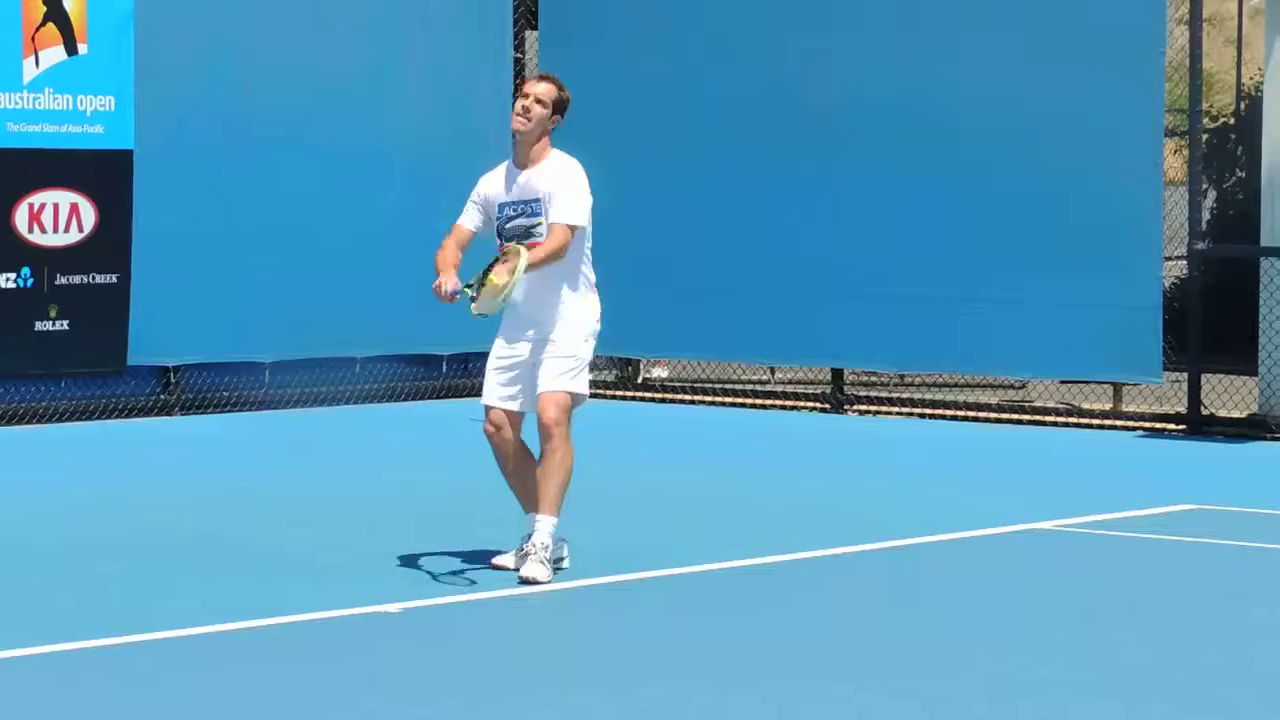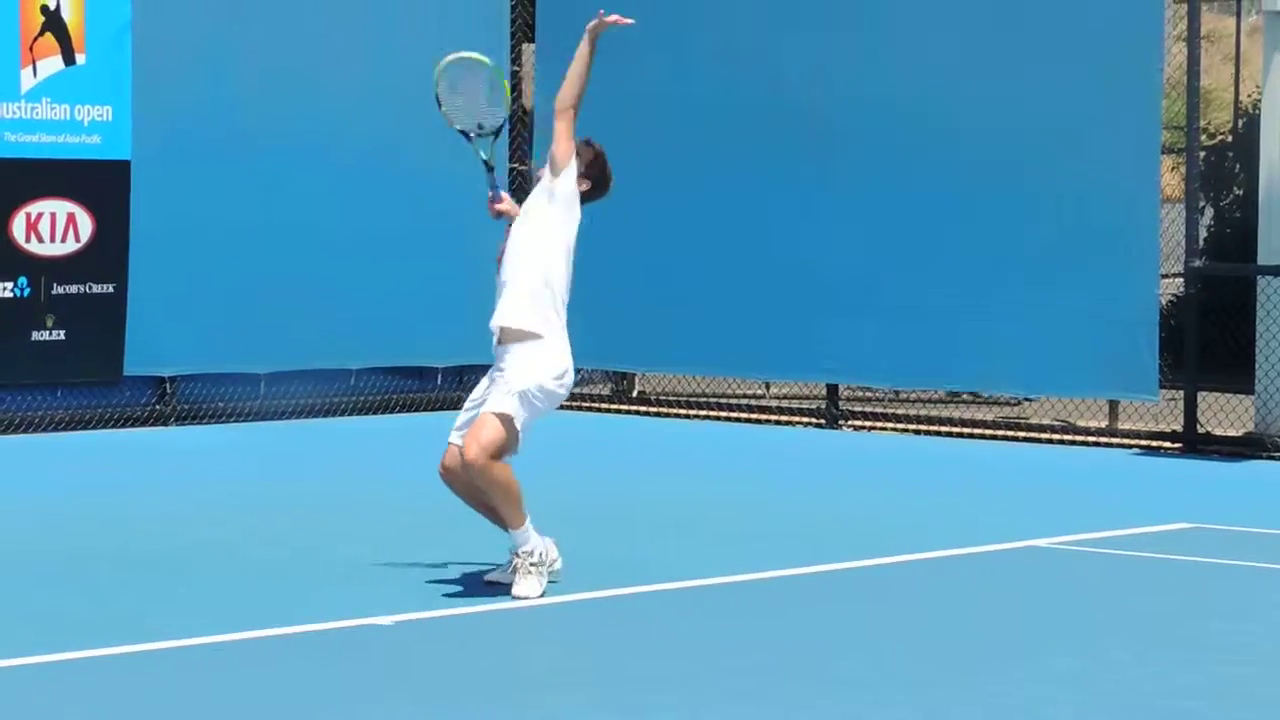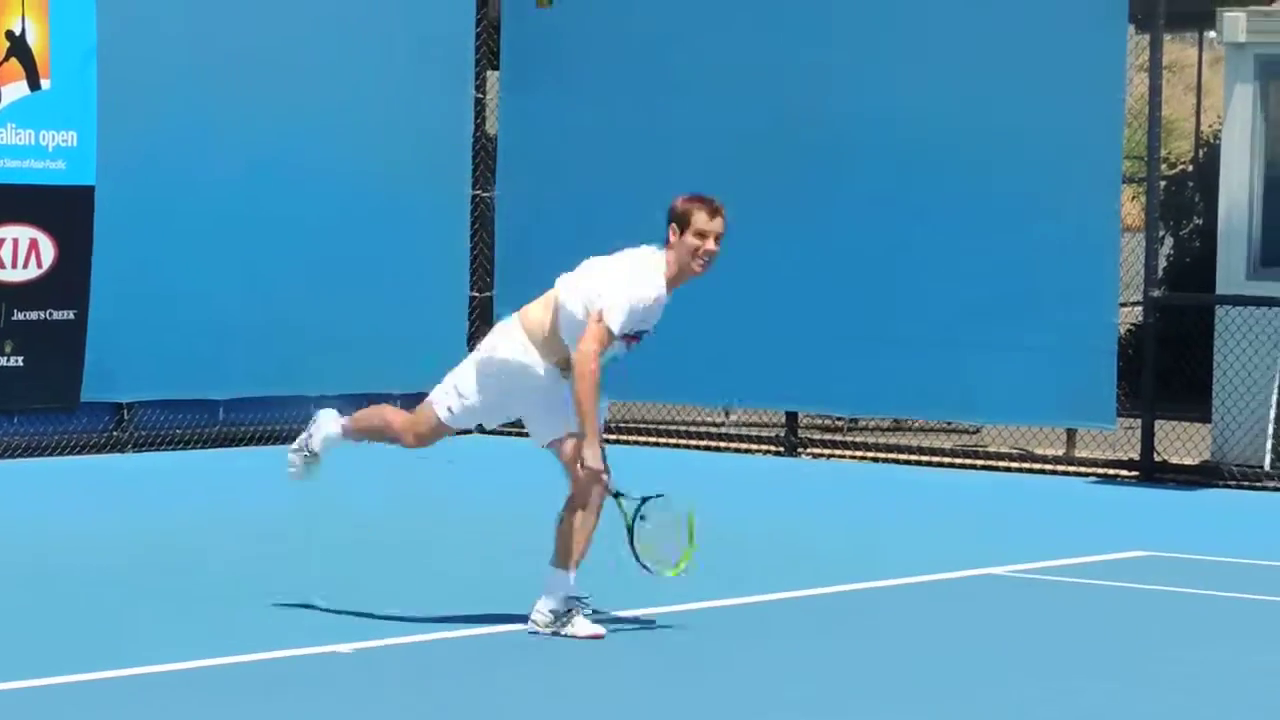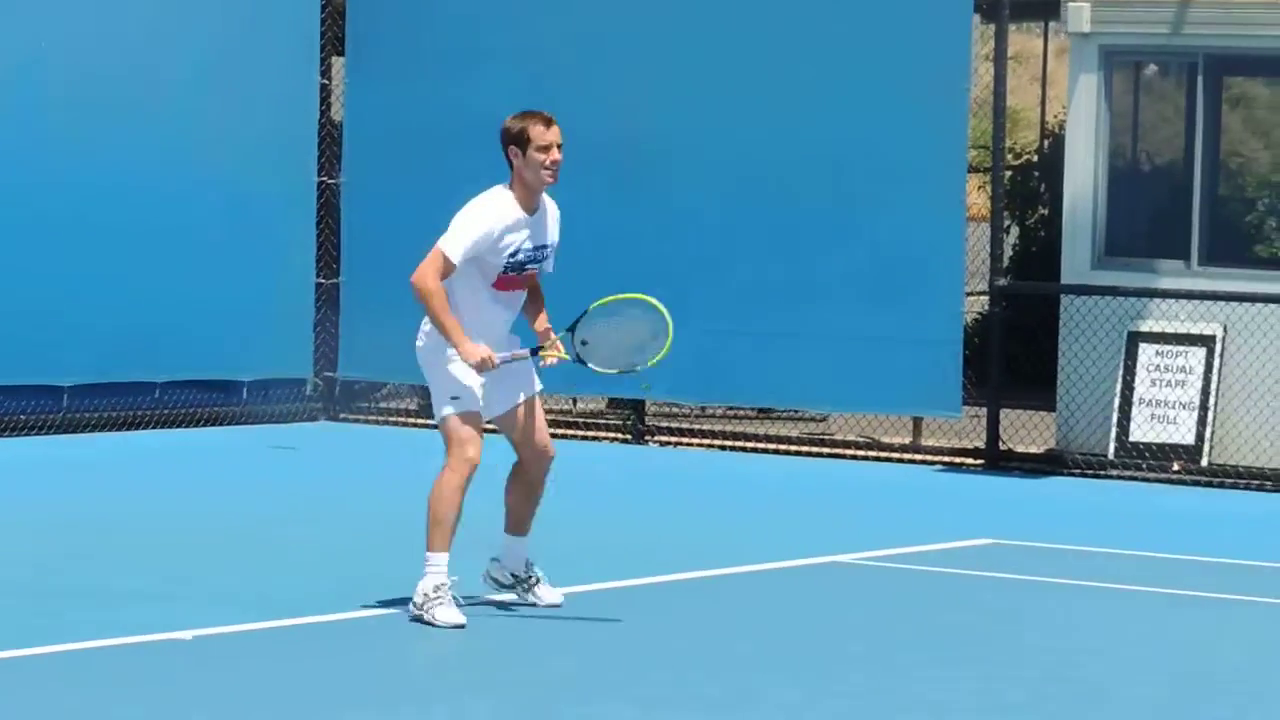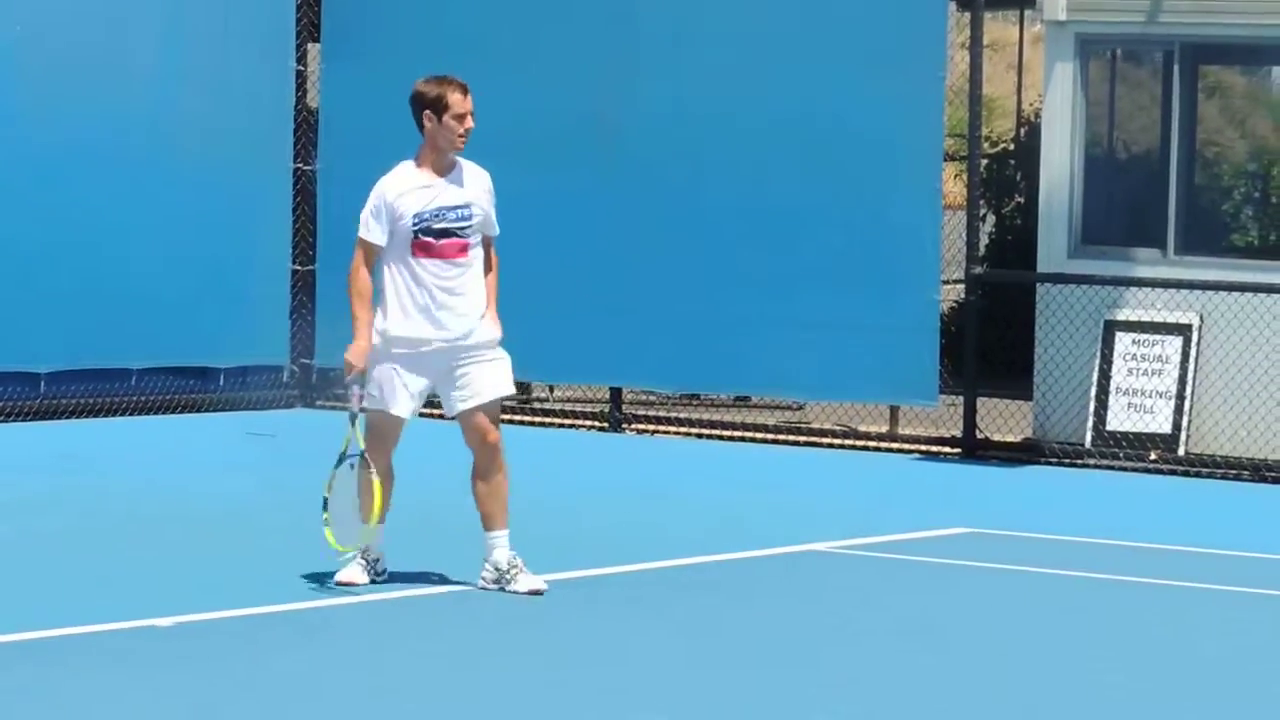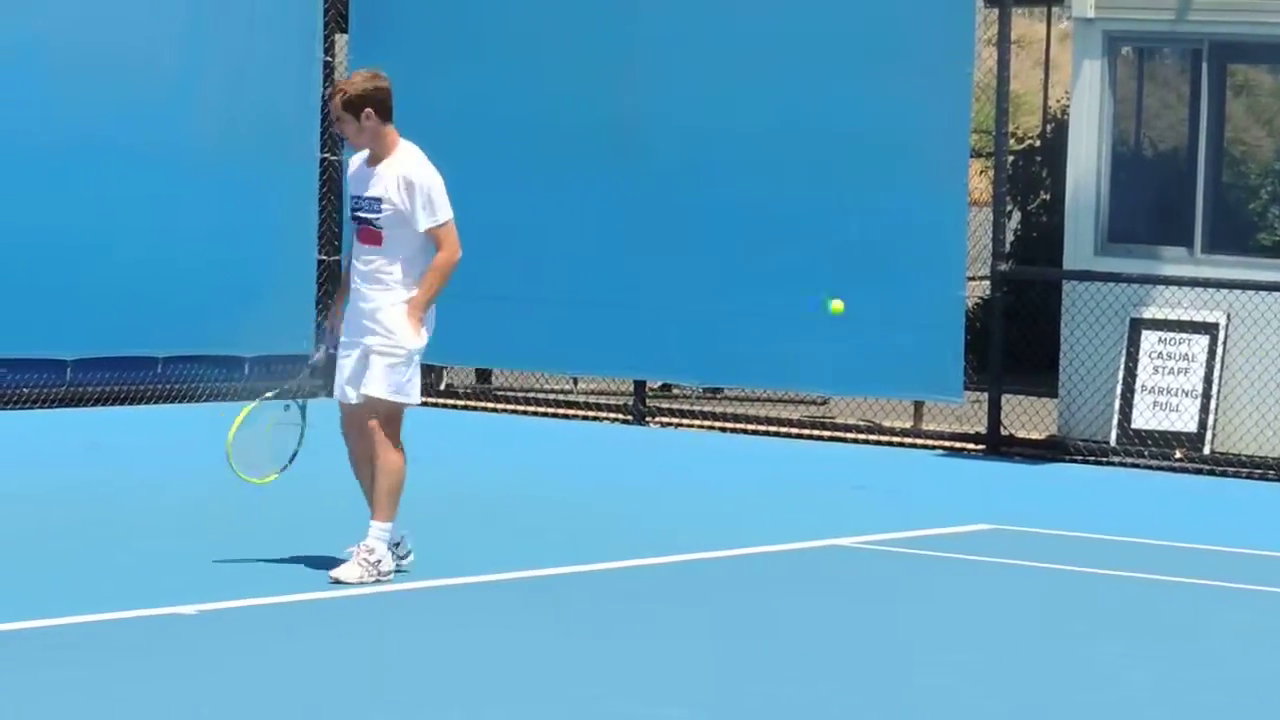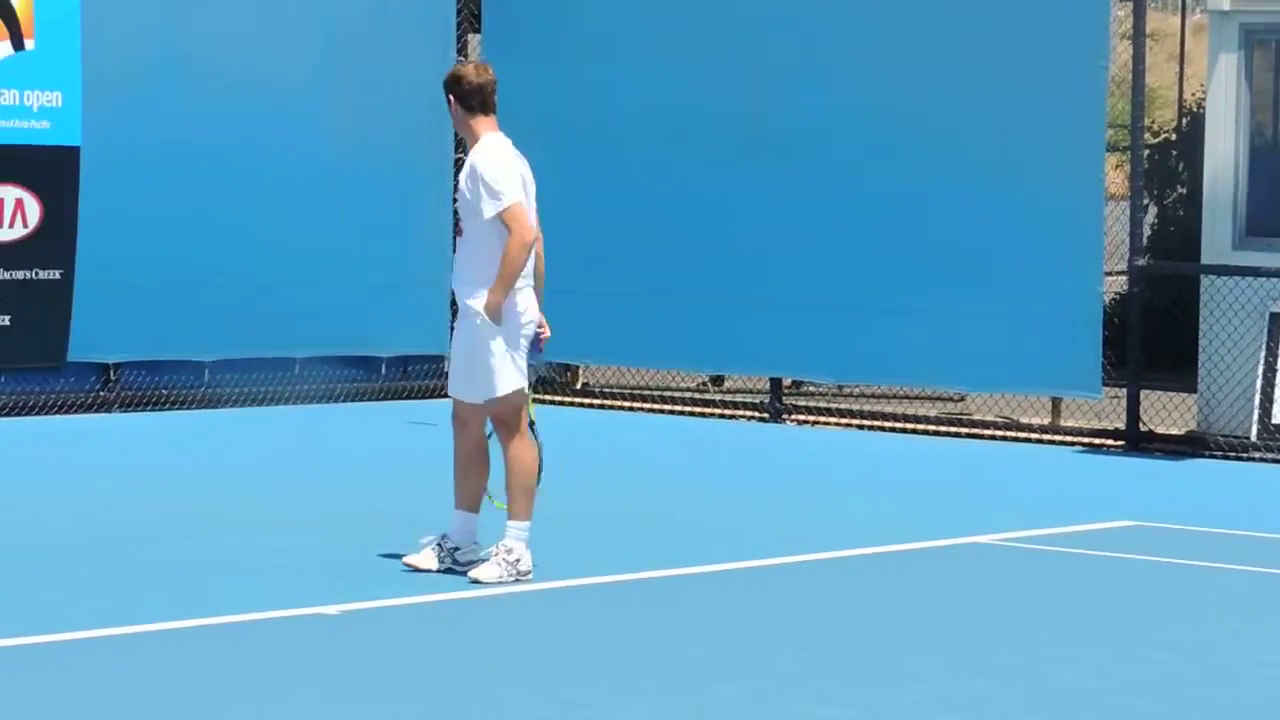
dt=0.7s
person 1, frame 1
left shoulder: (566, 171)
right shoulder: (492, 183)
left elbow: (560, 243)
right elbow: (455, 242)
right wrist: (447, 273)
left hip: (567, 321)
right hip: (516, 326)
left knee: (552, 418)
right knee: (499, 425)
left ankle: (544, 543)
right ankle: (541, 535)
person 1, frame 2
left shoulder: (558, 199)
right shoulder: (544, 218)
left elbow: (564, 109)
left wrist: (590, 37)
right wrist: (516, 217)
left hip: (535, 360)
right hip: (507, 363)
left knee: (476, 453)
right knee: (454, 468)
left ankle: (533, 549)
right ankle: (530, 548)
person 1, frame 3
left shoulder: (657, 285)
right shoulder: (642, 286)
right elbow: (586, 361)
right wrist: (591, 439)
left hip: (559, 379)
right hip: (512, 360)
left knee: (592, 482)
right knee: (414, 431)
left ankle: (556, 604)
right ankle: (331, 428)
person 1, frame 4
left shoulder: (549, 213)
right shoulder: (486, 215)
right elbow: (423, 278)
left wrist: (542, 327)
right wrist: (462, 344)
left hip: (500, 350)
right hip: (456, 351)
left knee: (538, 452)
right knee: (466, 455)
left ankle: (511, 565)
right ankle: (432, 587)
person 1, frame 5
left shoulder: (478, 181)
right shoulder: (393, 188)
right elbow: (362, 265)
left wrist: (490, 311)
right wrist: (361, 336)
left hip: (470, 340)
right hip: (404, 341)
left knee: (488, 443)
right knee: (377, 445)
left ankle: (499, 561)
right ankle: (371, 552)
person 1, frame 6
left shoulder: (415, 172)
right shoulder: (357, 168)
left elbow: (449, 251)
left wrist: (412, 312)
right wrist: (343, 301)
left hip: (399, 320)
right hip: (360, 319)
left knee: (381, 426)
right knee: (354, 428)
left ankle: (378, 549)
right ankle: (390, 535)
person 1, frame 7
left shoulder: (487, 160)
right shoulder: (504, 156)
left elbow: (523, 236)
right elbow: (534, 241)
left wrist: (498, 300)
right wrist: (535, 310)
left hip: (495, 312)
right hip: (477, 312)
left knee: (510, 425)
right knee: (466, 425)
left ankle: (516, 550)
right ankle: (459, 541)
